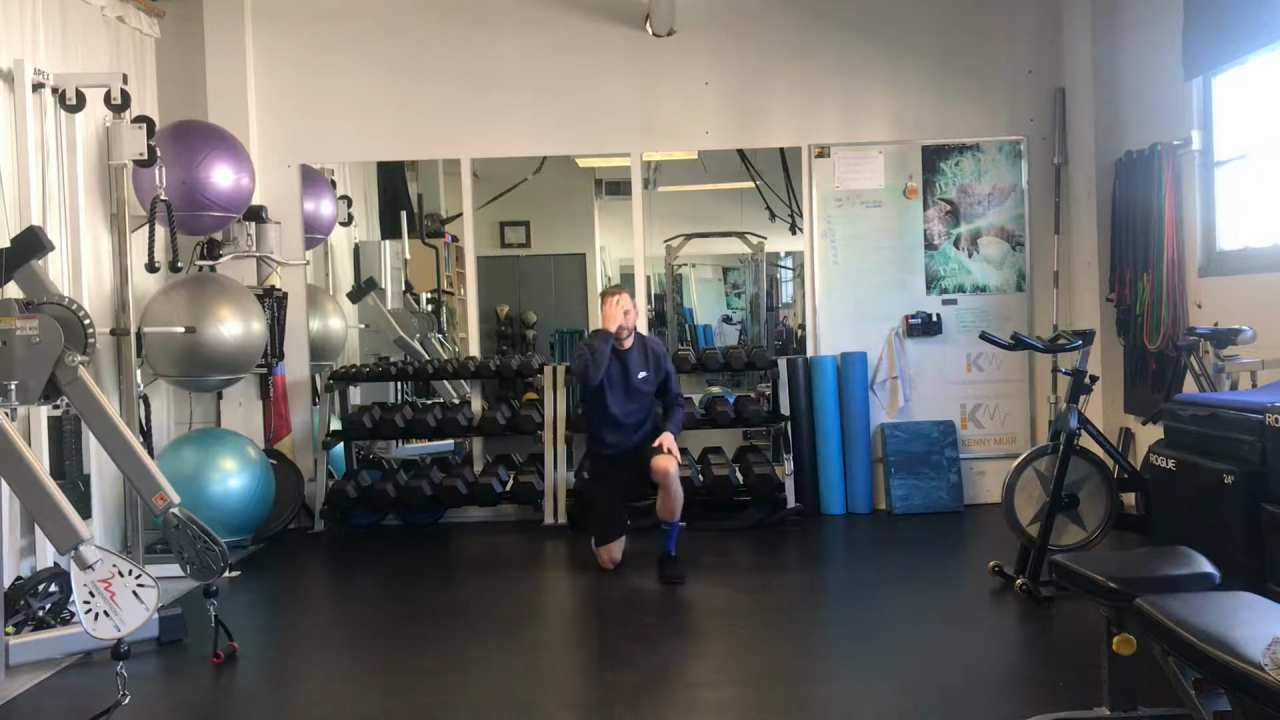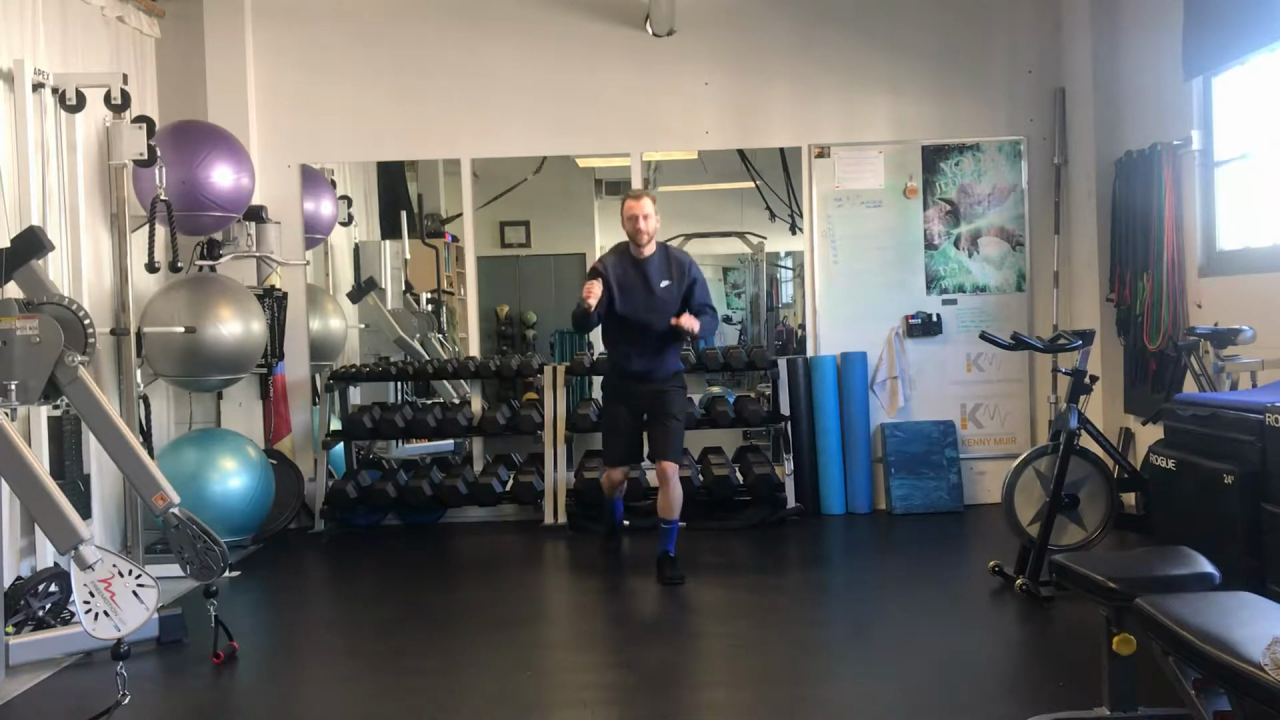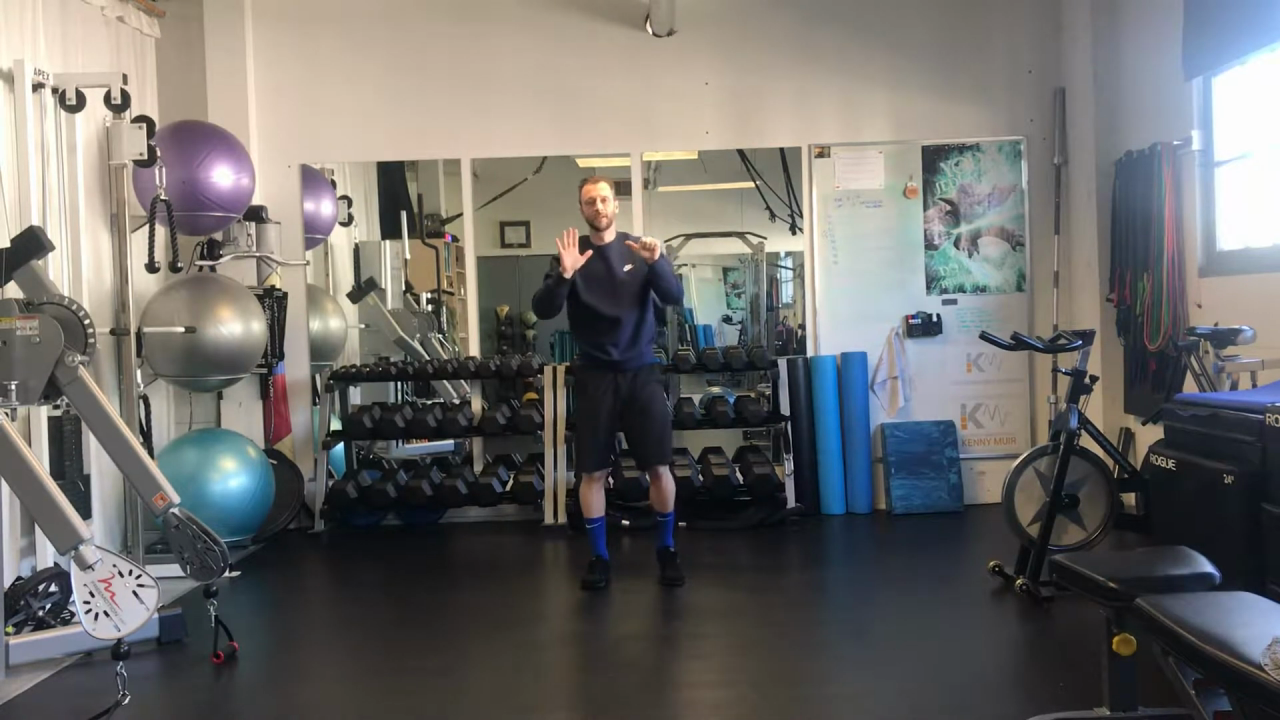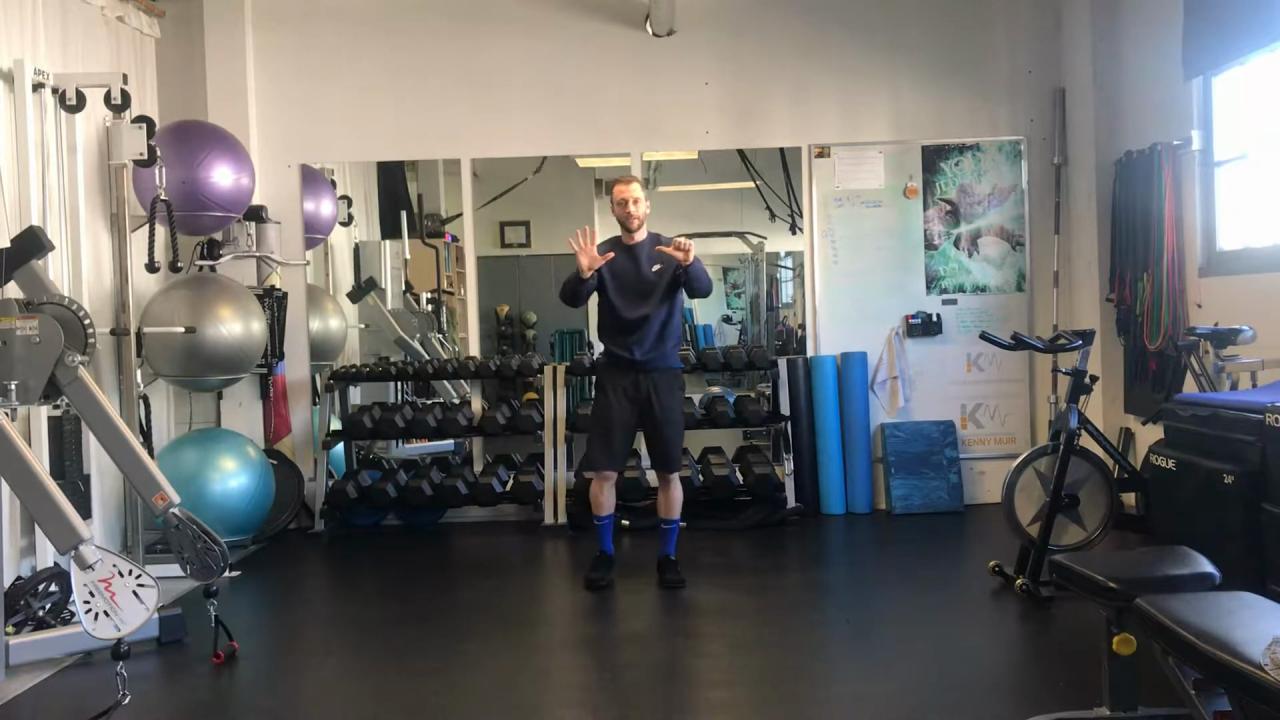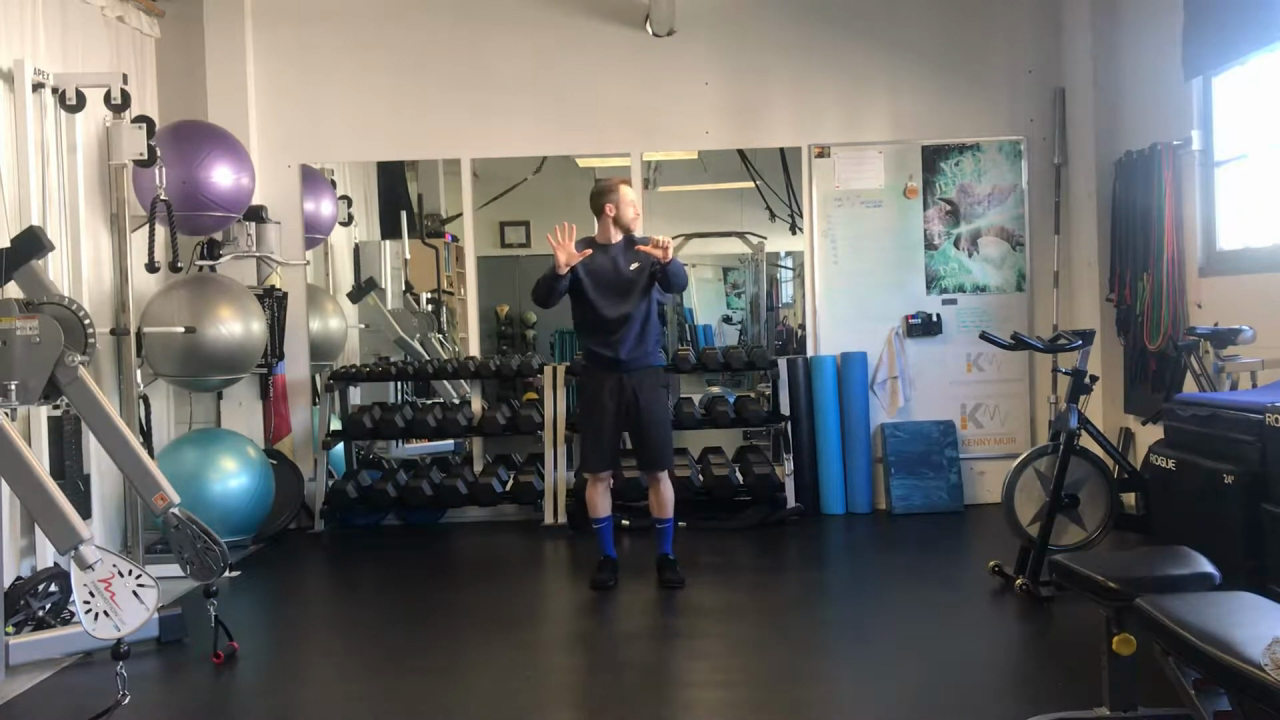
dt=0.7s
person 1, frame 1
left shoulder: (655, 351)
right shoulder: (592, 348)
left elbow: (674, 401)
right elbow: (586, 380)
left wrist: (669, 431)
right wrist: (606, 331)
left hip: (645, 442)
right hip: (606, 454)
left knee: (667, 470)
right knee: (609, 559)
left ankle: (668, 553)
right ankle: (602, 532)
person 1, frame 2
left shoulder: (681, 263)
right shoulder: (608, 266)
left elbow: (711, 318)
right elbow: (582, 327)
left wrist: (697, 323)
right wrist: (587, 307)
left hip: (666, 381)
right hip: (621, 383)
left knee: (668, 470)
right knee: (615, 472)
left ankle: (667, 554)
right ankle: (614, 521)
person 1, frame 3
left shoulder: (640, 248)
right shoulder: (573, 253)
left elbow: (674, 297)
right elbow: (543, 310)
left wrist: (656, 264)
right wrist: (564, 275)
left hip: (642, 371)
right hip: (595, 376)
left knee: (658, 467)
right knee: (592, 472)
left ankle: (667, 549)
right ankle: (599, 557)
person 1, frame 4
left shoulder: (669, 249)
right shoulder: (603, 253)
left elbow: (702, 290)
right elbow: (571, 299)
left wrist: (689, 263)
right wrist: (583, 273)
left hip: (662, 373)
right hip: (616, 374)
left knee: (668, 472)
right knee: (604, 470)
left ankle: (668, 557)
right ankle: (604, 554)
person 1, frame 5
left shoulder: (643, 250)
right shoulder: (580, 253)
left elbow: (678, 285)
right elbow: (543, 299)
left wrist: (667, 260)
right wrist: (559, 269)
left hip: (646, 373)
right hip: (600, 376)
left knee: (658, 471)
right knee: (598, 473)
left ankle: (666, 556)
right ankle: (607, 557)
